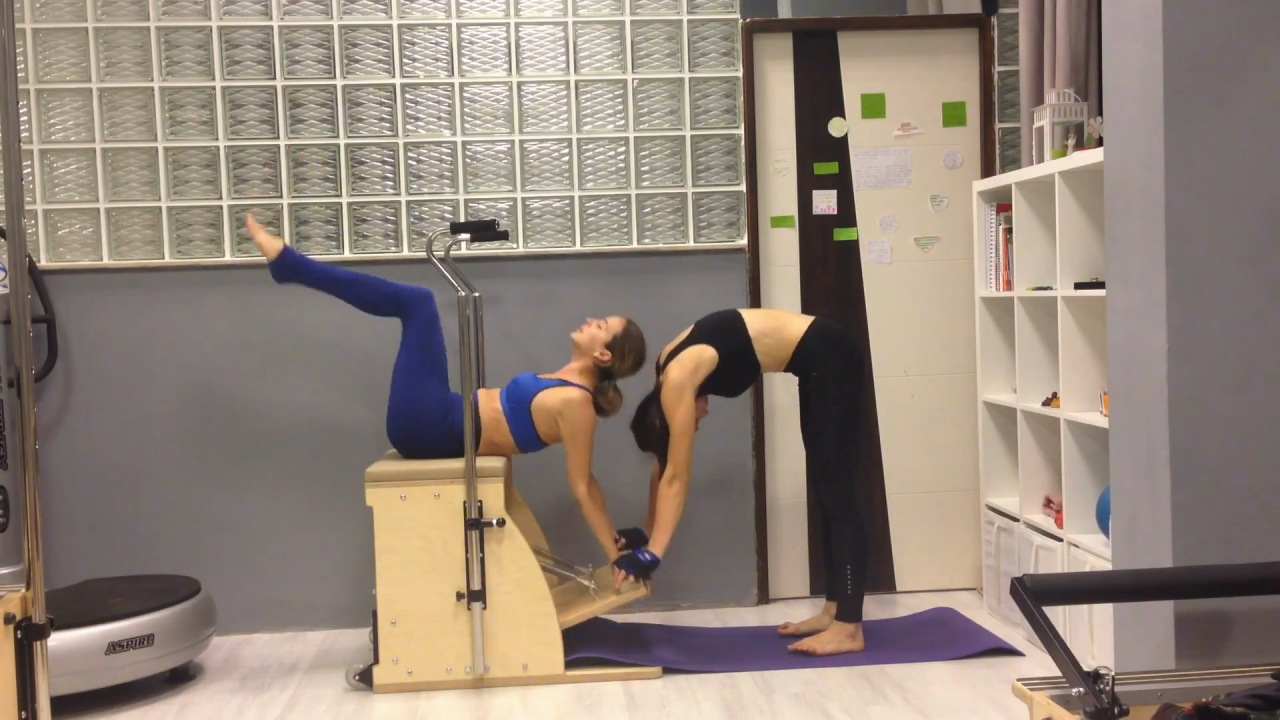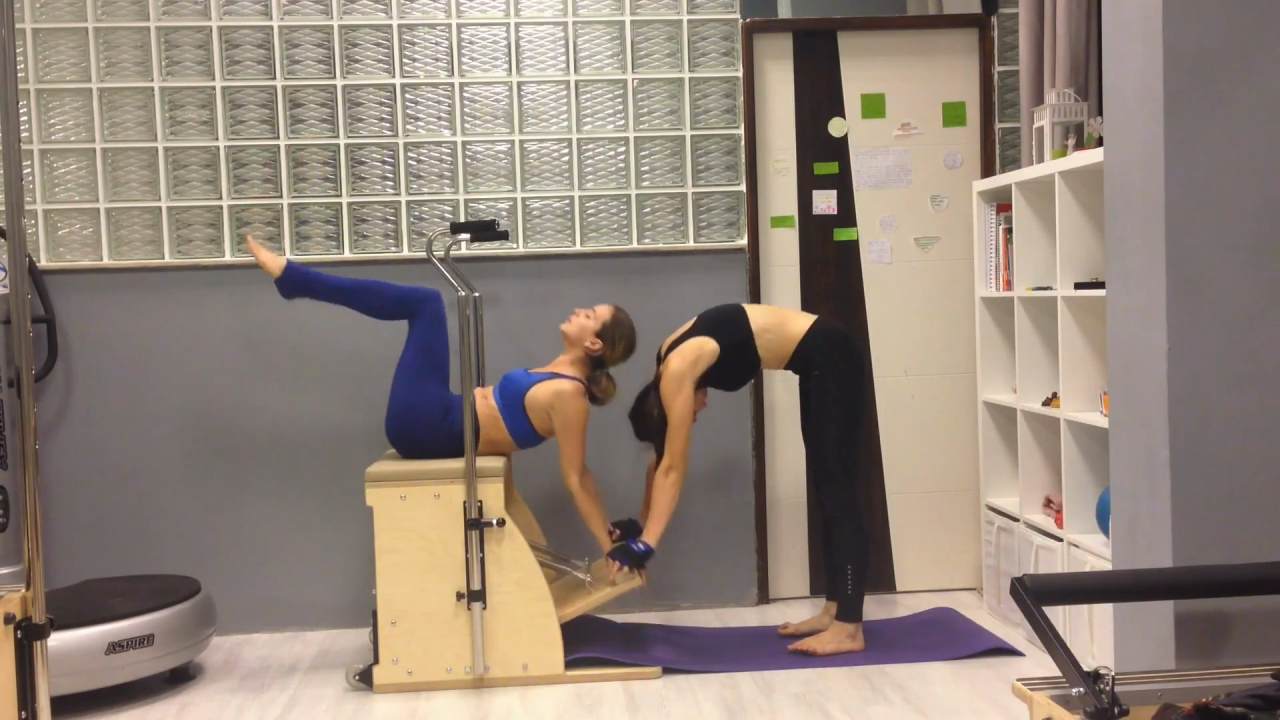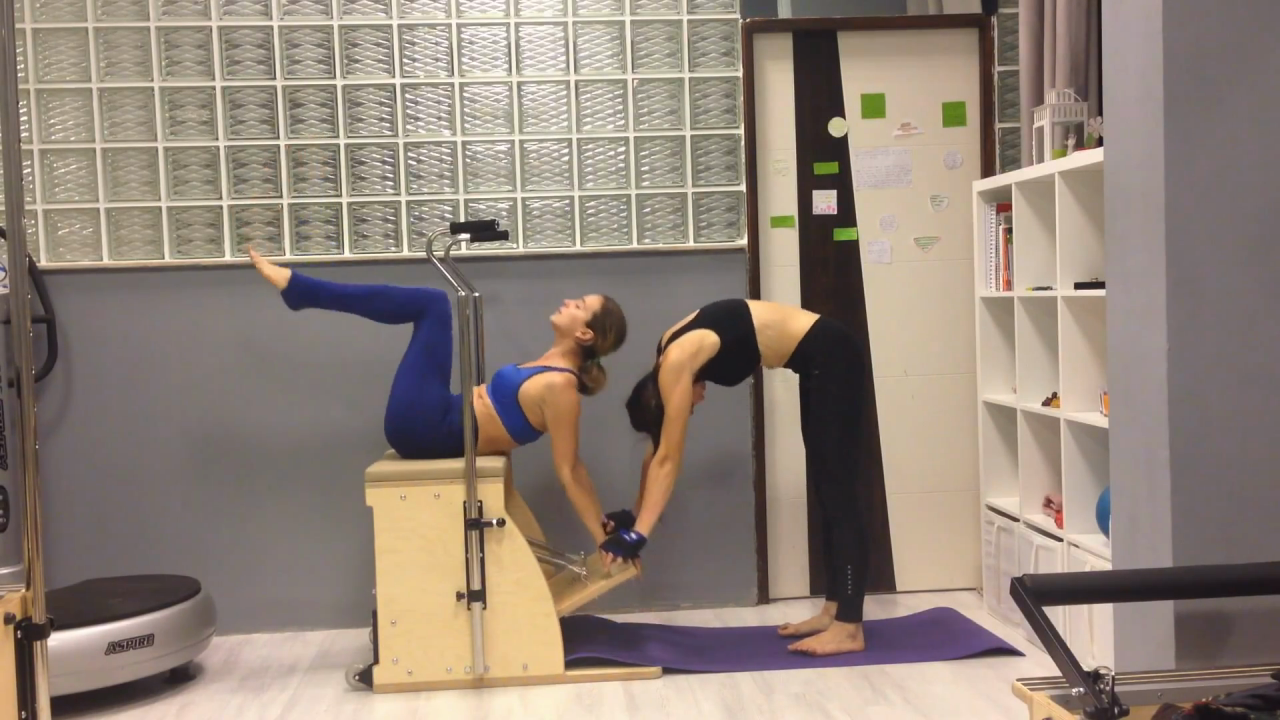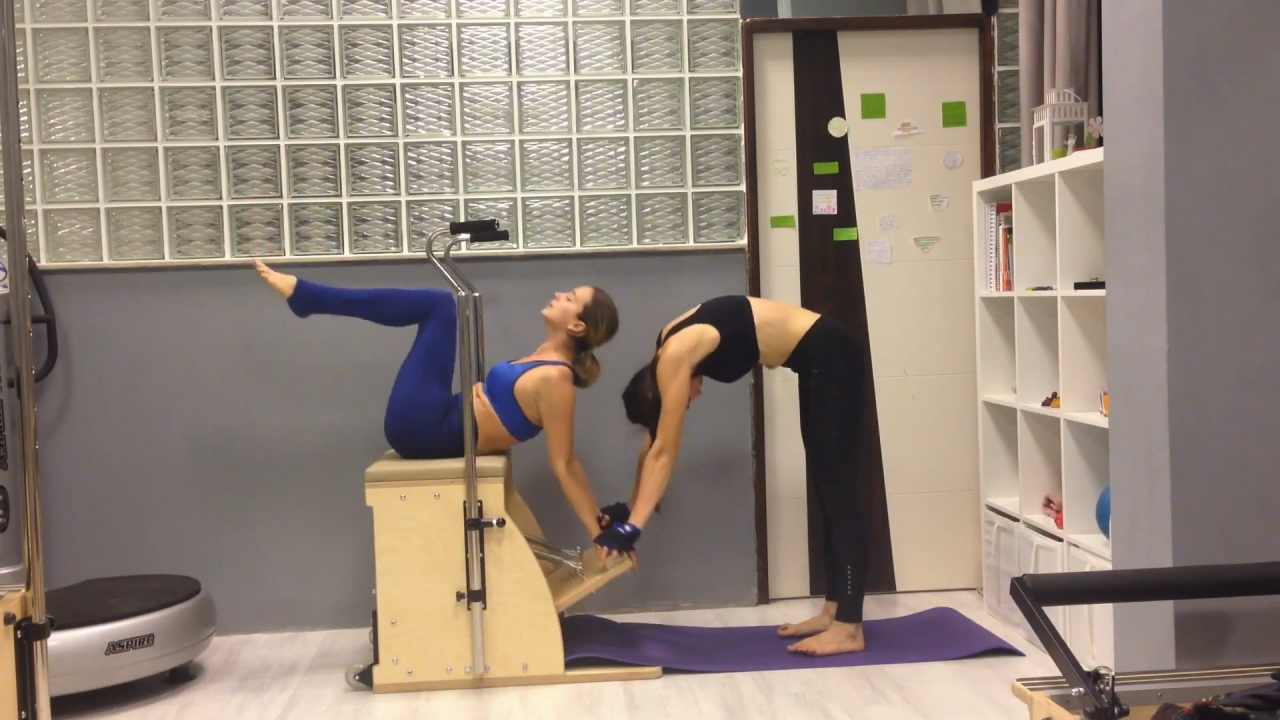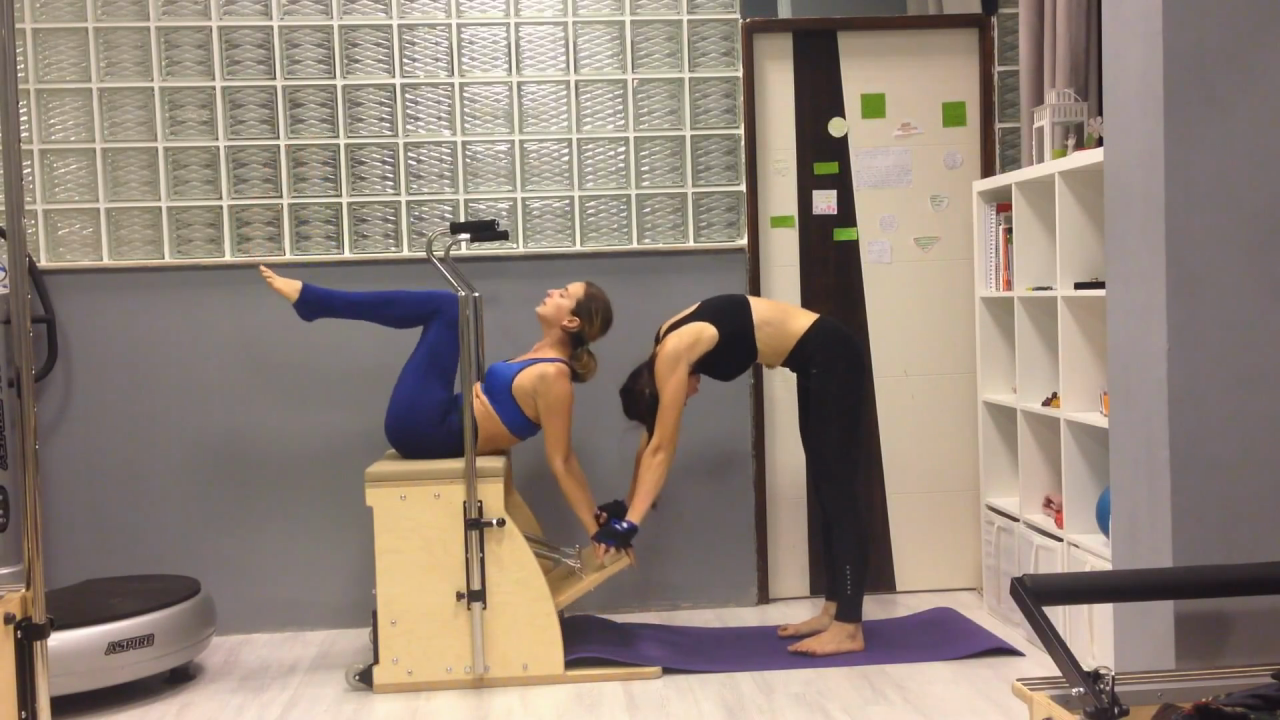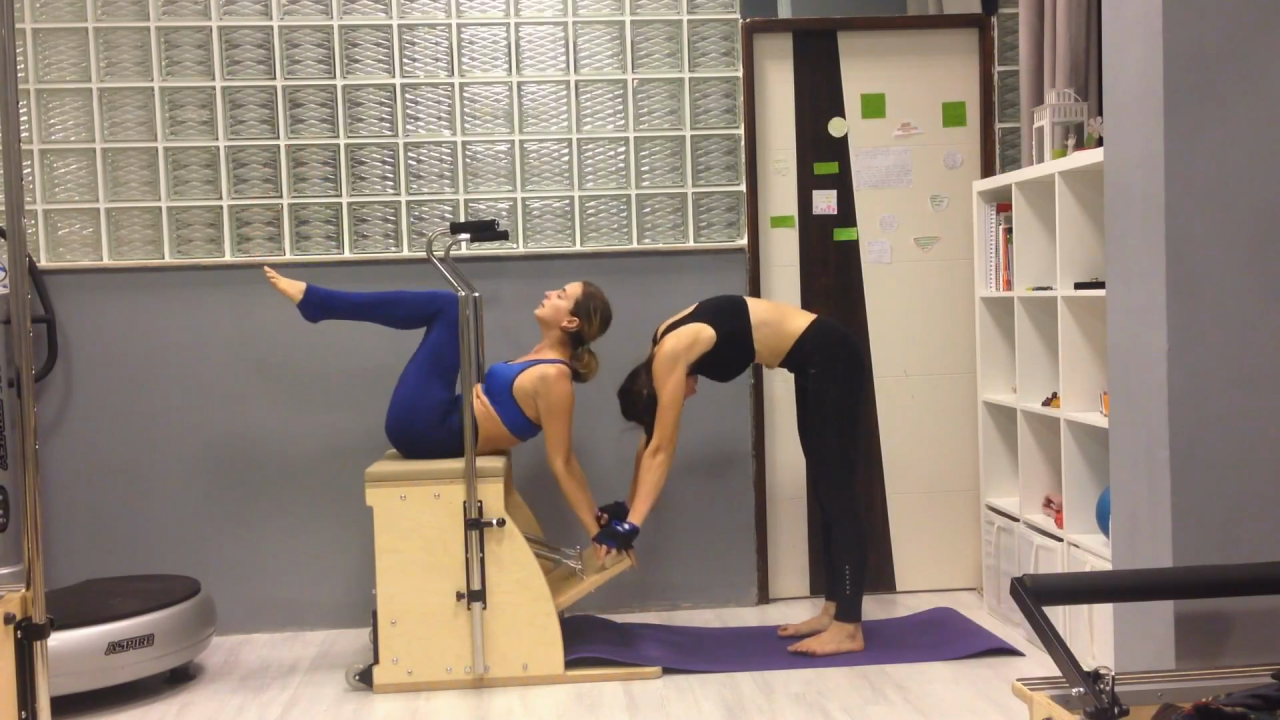
dt=0.1s
person 1, frame 1
left shoulder: (575, 403)
right shoulder: (567, 386)
left elbow: (584, 488)
left wrist: (617, 556)
left hip: (426, 429)
right hip: (439, 425)
left knee: (416, 303)
right knee: (417, 303)
left ankle: (286, 260)
right ankle: (287, 261)
person 1, frame 2
left shoulder: (569, 396)
right shoulder: (561, 376)
left elbow: (576, 479)
left wrist: (610, 547)
left hip: (427, 430)
right hip: (438, 425)
left knee: (426, 305)
right knee: (428, 302)
left ankle: (291, 275)
right ankle: (293, 275)
person 1, frame 3
left shoulder: (560, 386)
right shoulder: (550, 367)
left elbow: (570, 471)
left wrist: (604, 540)
left hip: (423, 430)
right hip: (434, 428)
left knee: (434, 305)
right knee: (434, 304)
left ankle: (297, 286)
right ankle: (299, 287)
person 1, frame 4
left shoulder: (554, 380)
right shoulder: (546, 361)
left elbow: (564, 464)
left wrist: (598, 535)
left hip: (424, 431)
right hip: (436, 427)
left knee: (439, 306)
right knee: (441, 304)
left ankle: (302, 292)
right ankle: (304, 293)
person 1, frame 5
left shoulder: (552, 376)
right shoulder: (543, 357)
left elbow: (561, 461)
left wrist: (597, 530)
left hip: (423, 430)
right hip: (435, 427)
left knee: (444, 306)
right knee: (445, 306)
left ankle: (310, 297)
right ankle: (312, 298)
person 1, frame 6
left shoulder: (553, 377)
right shoulder: (544, 357)
left elbow: (562, 462)
left wrist: (598, 532)
left hip: (424, 429)
right hip: (436, 427)
left knee: (446, 306)
right knee: (447, 306)
left ankle: (314, 298)
right ankle: (315, 299)
person 2, frame 1
left shoulder: (677, 379)
right shoulder: (670, 371)
left elbow: (676, 477)
right elbow: (664, 466)
left wrist: (649, 553)
right wrist: (645, 535)
left hip: (831, 358)
right hip: (819, 361)
left knee: (835, 492)
right knee: (825, 491)
left ankle: (849, 628)
right ankle: (834, 611)
person 2, frame 2
left shoulder: (677, 370)
right shoulder: (671, 363)
left elbow: (672, 468)
right elbow: (661, 457)
left wrist: (644, 544)
right wrist: (641, 527)
left hip: (832, 357)
right hip: (819, 360)
left knee: (836, 492)
right knee: (825, 490)
left ankle: (849, 628)
right ankle: (835, 611)
person 2, frame 3
left shoulder: (677, 361)
right shoulder: (671, 355)
left elbow: (667, 459)
right elbow: (657, 450)
left wrist: (636, 533)
right wrist: (633, 519)
left hip: (832, 356)
right hip: (819, 359)
left knee: (837, 492)
right knee: (825, 490)
left ankle: (849, 629)
right ankle: (834, 611)
person 2, frame 4
left shoulder: (676, 355)
right shoulder: (670, 348)
left elbow: (663, 451)
right elbow: (655, 443)
left wrist: (631, 526)
right wrist: (629, 511)
left hip: (832, 356)
right hip: (819, 359)
left knee: (837, 492)
right knee: (825, 491)
left ankle: (848, 629)
right ankle: (834, 611)
person 2, frame 5
left shoulder: (674, 352)
right shoulder: (668, 347)
left elbow: (661, 449)
right elbow: (651, 440)
left wrist: (629, 521)
right wrist: (627, 506)
left hip: (831, 355)
right hip: (818, 359)
left knee: (837, 492)
right knee: (826, 491)
left ankle: (848, 629)
right ankle: (834, 610)
person 2, frame 6
left shoulder: (671, 354)
right shoulder: (666, 346)
left elbow: (661, 449)
right elbow: (650, 441)
left wrist: (630, 523)
right wrist: (627, 508)
left hip: (829, 357)
right hip: (816, 360)
left knee: (834, 492)
right knee: (825, 492)
left ankle: (848, 628)
right ankle: (834, 611)
